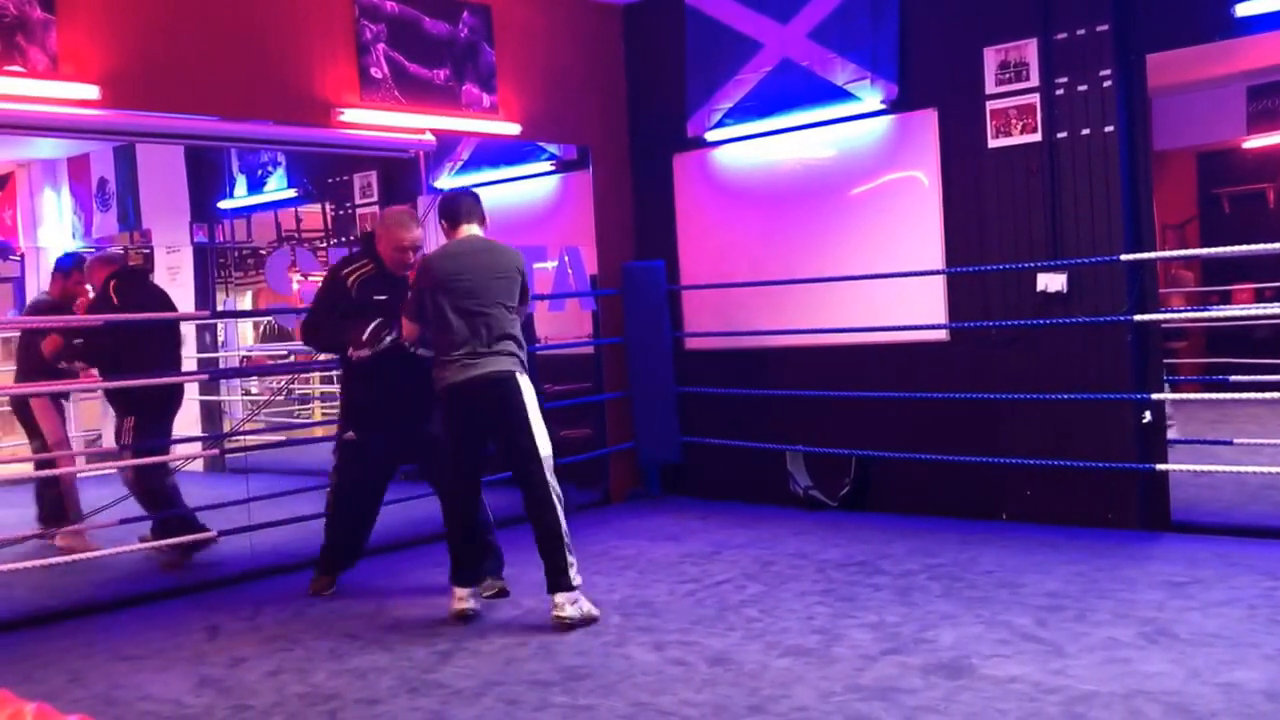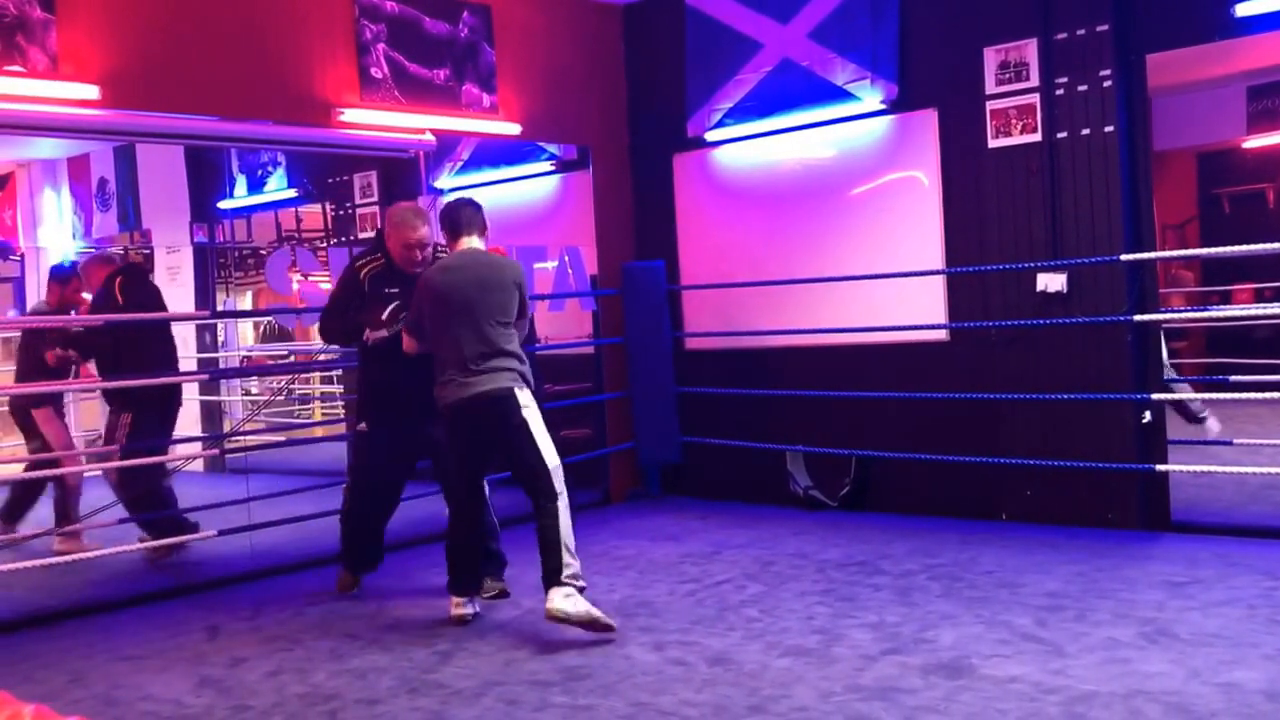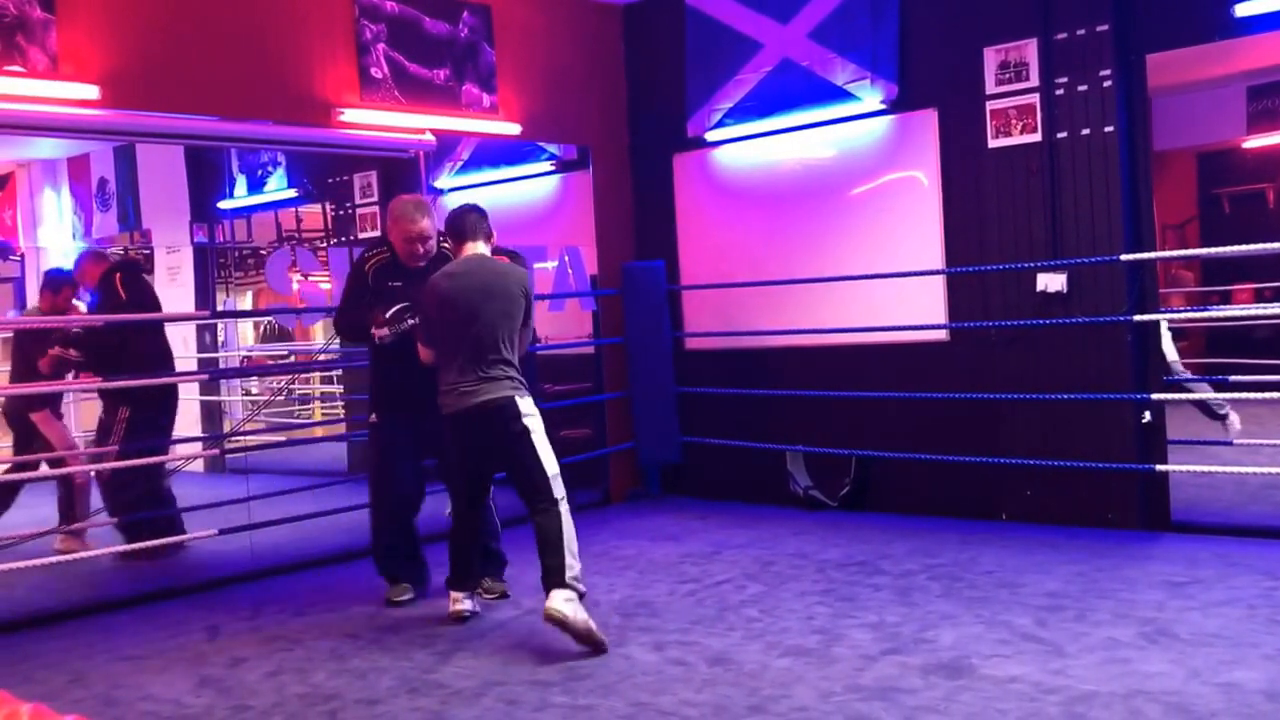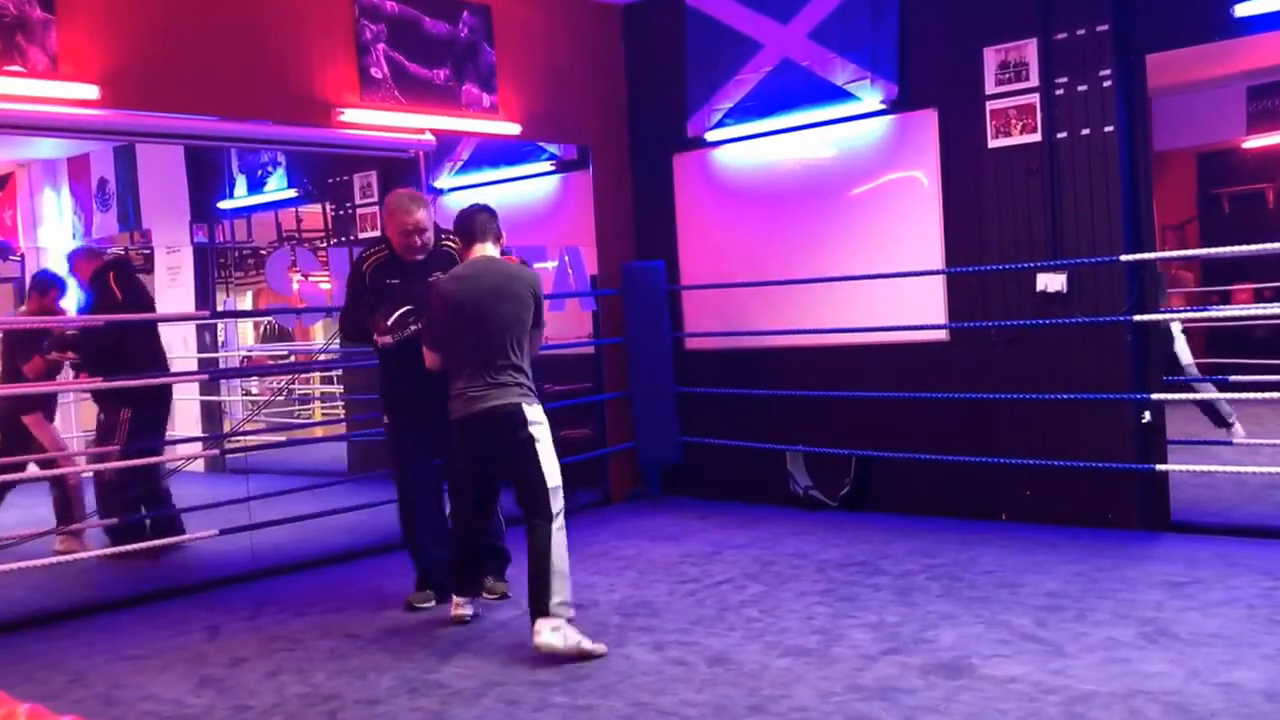
dt=0.1s
person 1, frame 1
left shoulder: (431, 265)
right shoulder: (511, 258)
left elbow: (409, 333)
left hip: (456, 390)
right hip: (505, 379)
left knee: (461, 495)
right knee: (540, 487)
left ankle: (464, 591)
right ankle: (566, 596)
person 1, frame 2
left shoulder: (431, 280)
right shoulder: (511, 270)
left elbow: (411, 346)
left hip: (456, 403)
right hip: (505, 392)
left knee: (465, 502)
right knee: (548, 491)
left ankle: (462, 597)
right ankle: (564, 590)
person 1, frame 3
left shoulder: (437, 286)
right shoulder: (516, 276)
left elbow: (426, 355)
left hip: (458, 410)
right hip: (507, 401)
left knee: (467, 505)
right knee: (548, 498)
left ankle: (461, 594)
right ankle: (562, 594)
person 1, frame 4
left shoulder: (445, 288)
right shoulder: (526, 278)
left elbow: (433, 361)
left hip: (466, 415)
right hip: (515, 407)
left knee: (469, 508)
right knee: (545, 513)
left ankle: (463, 598)
right ankle: (550, 623)
person 2, frame 1
right shoulder: (348, 276)
right elbow: (312, 333)
right wrist: (351, 340)
left hip: (427, 407)
right hip: (366, 412)
right knee: (350, 496)
left ankle: (487, 569)
right ankle: (330, 567)
person 2, frame 2
right shoulder: (364, 272)
right elbow: (330, 327)
right wrist: (368, 325)
right hip: (382, 407)
right knee: (367, 494)
left ankle: (487, 570)
right ankle: (356, 562)
person 2, frame 3
left shoulder: (456, 259)
right shoulder: (371, 266)
right elbow: (344, 324)
right wrist: (375, 323)
right hip: (394, 402)
right knee: (393, 492)
left ankle: (487, 570)
right ankle: (402, 573)
person 2, frame 4
left shoulder: (457, 252)
right shoulder: (370, 266)
right elbow: (349, 325)
right wrist: (378, 326)
right hip: (405, 399)
right knee: (418, 492)
left ankle: (491, 569)
right ankle: (434, 579)
person 3, frame 1
left shoulder: (108, 295)
right shoulder: (155, 292)
left elbow: (98, 351)
left wrist: (73, 349)
left hip: (136, 395)
right hip: (166, 390)
left knee: (139, 471)
right knee: (150, 464)
left ankle: (189, 535)
right ankle: (167, 532)
person 3, frame 2
left shoulder: (115, 289)
right shoulder: (142, 286)
left elbow: (102, 342)
left wrist: (72, 341)
left hip: (136, 394)
right hip: (161, 389)
left knee: (123, 469)
right knee: (148, 465)
left ankle: (169, 530)
right ankle: (170, 529)
person 3, frame 3
left shoulder: (115, 286)
right shoulder: (134, 282)
left elbow: (105, 337)
left wrist: (69, 340)
right wrist: (82, 341)
left hip: (132, 392)
right hip: (156, 387)
left knee: (111, 467)
right knee: (148, 465)
left ankle: (142, 536)
right ankle: (167, 532)
person 3, frame 4
left shoulder: (107, 286)
right shoulder: (127, 283)
left elbow: (98, 340)
left wrist: (70, 345)
right wrist: (82, 351)
left hip: (126, 392)
right hip: (148, 388)
left knee: (114, 469)
right knee: (143, 463)
left ankle: (127, 538)
right ankle: (165, 528)
person 4, frame 1
left shoulder: (63, 308)
right shoulder: (41, 307)
right elbow: (49, 350)
right wrist: (73, 318)
left hip: (49, 392)
right hip: (35, 394)
left knee: (49, 460)
right knee: (62, 460)
left ankle: (51, 523)
right ankle: (68, 531)
person 4, frame 2
left shoulder: (55, 316)
right shoulder: (41, 316)
left elbow: (66, 359)
right elbow: (54, 358)
left hip: (35, 402)
right hip: (36, 403)
left knee: (38, 467)
right knee: (68, 464)
right ankle: (67, 535)
person 4, frame 3
right shoulder: (34, 323)
left elbow: (62, 362)
right elbow: (46, 367)
left hip: (26, 407)
right hip: (32, 407)
right knee: (73, 465)
right ankle: (70, 535)
person 4, frame 4
left shoulder: (38, 326)
left elbow: (53, 368)
right elbow: (32, 372)
left wrist: (61, 344)
right wrist: (53, 343)
right hip: (25, 411)
right knee: (64, 468)
right ankle: (70, 535)
